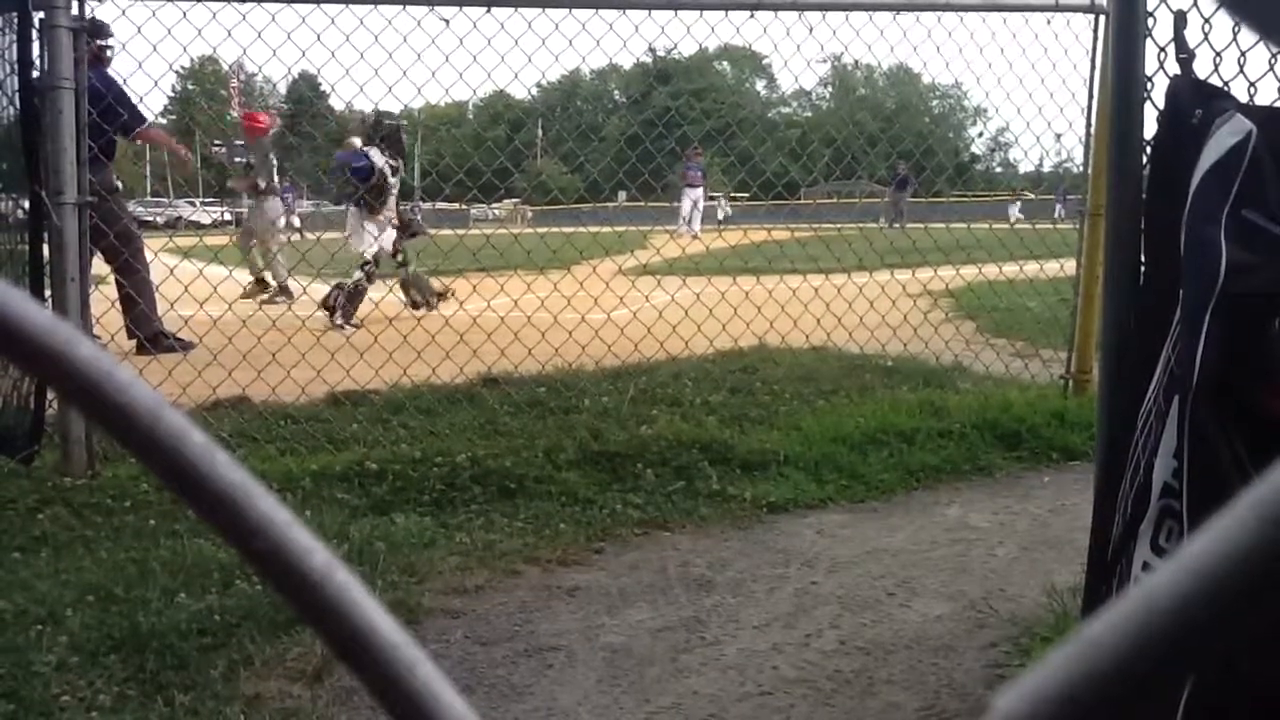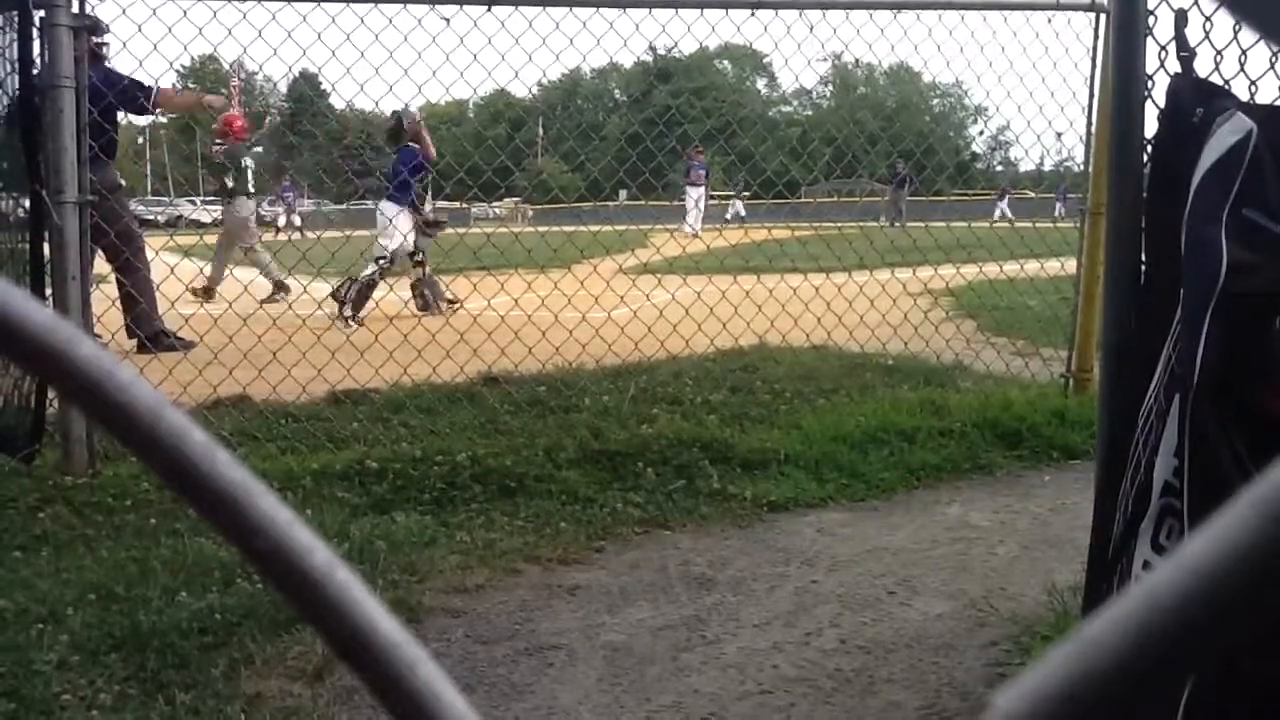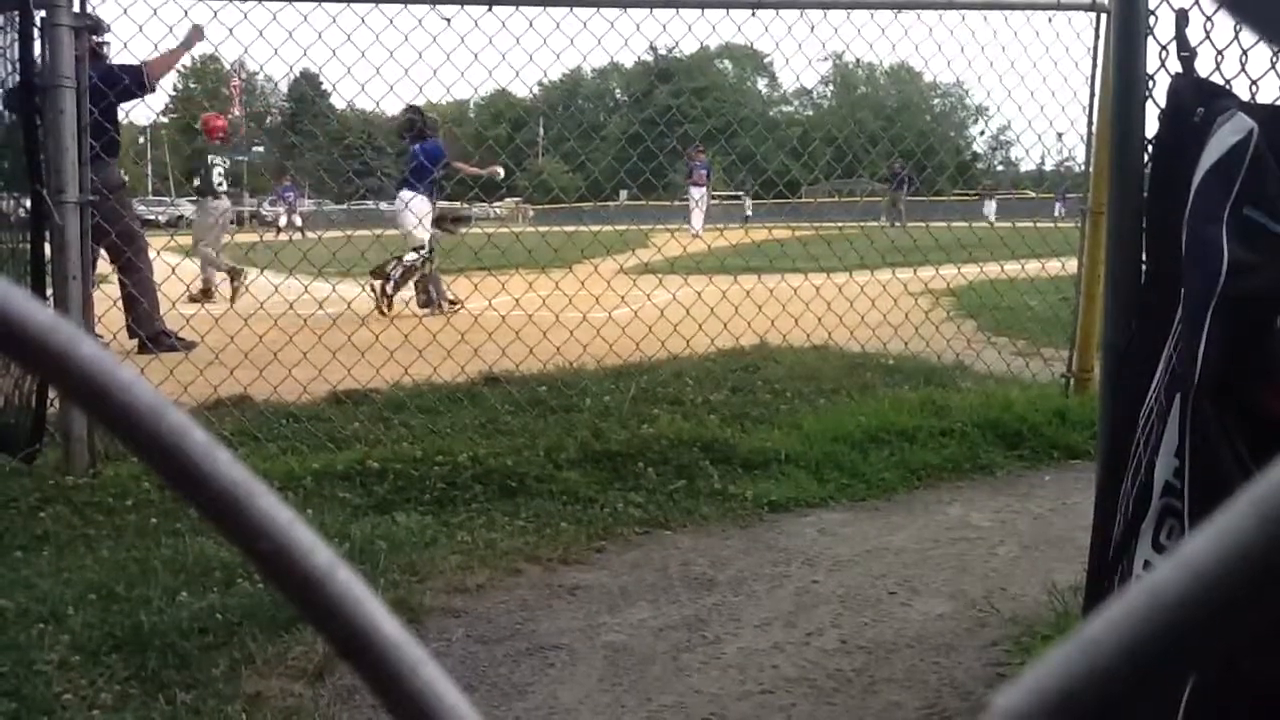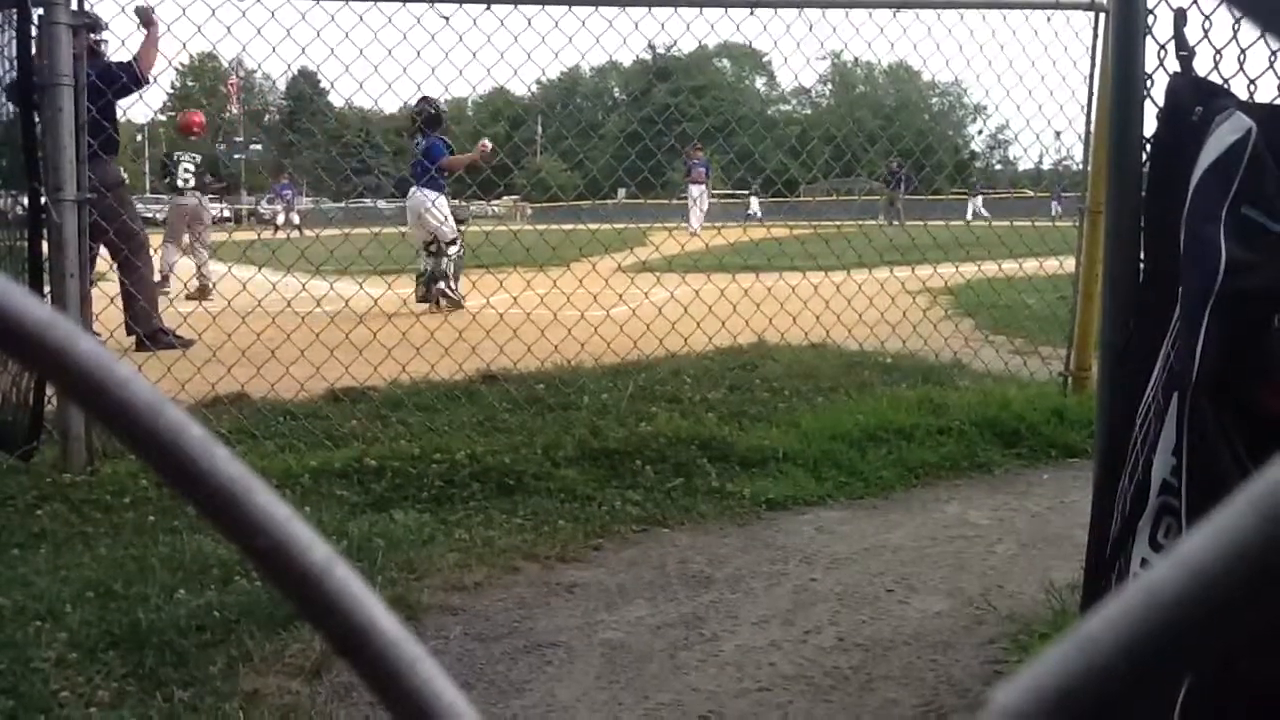
dt=0.2s
person 1, frame 1
right shoulder: (99, 83)
right elbow: (139, 127)
right wrist: (177, 148)
right hip: (94, 183)
right knee: (129, 256)
right ankle: (150, 335)
person 1, frame 2
right shoulder: (99, 78)
right elbow: (156, 98)
right wrist: (203, 100)
right hip: (97, 180)
right knee: (130, 255)
right ankle: (151, 334)
person 1, frame 3
right shoulder: (97, 75)
right elbow: (149, 74)
right wrist: (185, 44)
right hip: (99, 179)
right knee: (132, 254)
right ankle: (151, 334)
person 1, frame 4
right shoulder: (91, 73)
right elbow: (141, 69)
right wrist: (152, 29)
right hip: (98, 177)
left knee: (79, 259)
right knee: (134, 253)
right ankle: (150, 331)
person 2, frame 1
left shoulder: (395, 160)
right shoulder: (368, 156)
right elbow: (340, 165)
right wrist: (350, 150)
left hip: (383, 219)
right hip: (363, 220)
left knee: (401, 258)
right knee: (367, 268)
right ankle: (338, 313)
person 2, frame 2
left shoulder: (409, 154)
right shoulder: (409, 152)
right elbow: (431, 157)
right wrist: (420, 128)
left hip: (406, 215)
right hip: (395, 214)
left knee: (418, 258)
right knee: (382, 263)
left ankle: (434, 301)
right ankle: (346, 304)
person 2, frame 3
left shoulder: (416, 148)
right shoulder: (430, 145)
right elbow: (450, 165)
right wrist: (485, 171)
left hip: (413, 203)
right hip: (415, 203)
left knee: (424, 251)
right knee: (420, 251)
left ankle: (436, 300)
right ankle: (385, 280)
person 2, frame 4
left shoulder: (423, 143)
right shoulder: (435, 142)
left elbow: (449, 170)
right elbow: (448, 163)
left wrist: (473, 157)
right wrist: (474, 156)
left hip: (417, 198)
right hip: (430, 198)
left knee: (430, 248)
right knee: (453, 242)
left ankle: (434, 296)
right ankle: (444, 287)
person 3, frame 1
left shoulder: (258, 150)
right shoulder: (263, 149)
left elbow: (256, 179)
left wrist: (236, 183)
left hip: (266, 203)
right hip: (262, 203)
left knee: (270, 247)
right knee: (244, 240)
left ankle: (284, 290)
right ankle: (260, 281)
person 3, frame 2
left shoulder: (231, 151)
right shoulder: (244, 153)
left elbow: (222, 178)
left hip: (238, 205)
right hip: (243, 204)
left knee: (252, 248)
right knee: (222, 246)
left ankle: (280, 286)
right ankle: (210, 288)
person 3, frame 3
left shoulder: (201, 150)
right shoulder: (226, 155)
left elbow: (190, 175)
right elbow: (230, 183)
left hip: (208, 203)
right hip: (224, 203)
left knee: (201, 247)
right knee: (212, 246)
left ankle: (232, 271)
right ankle: (206, 288)
person 3, frame 4
left shoulder: (174, 149)
right shoulder: (207, 152)
left elbow: (165, 174)
right elbow: (220, 182)
left hip: (179, 200)
right hip: (200, 201)
left knee: (170, 241)
right knee: (200, 245)
left ankle: (165, 279)
right ankle: (205, 286)
